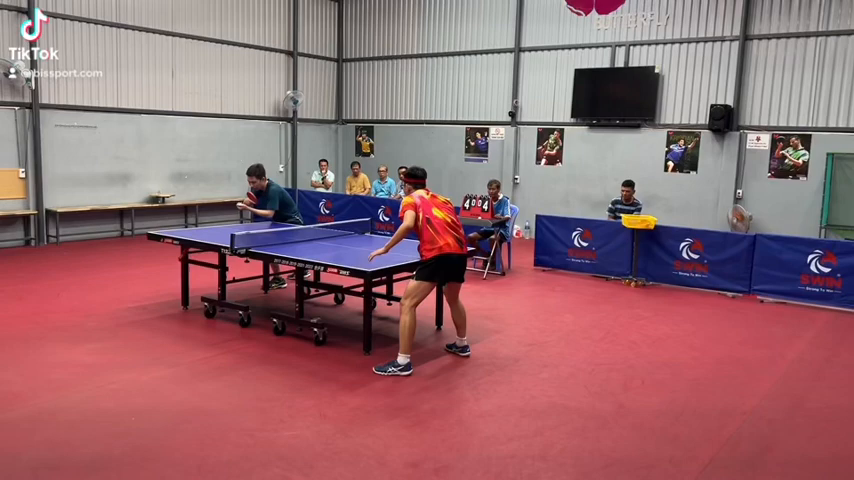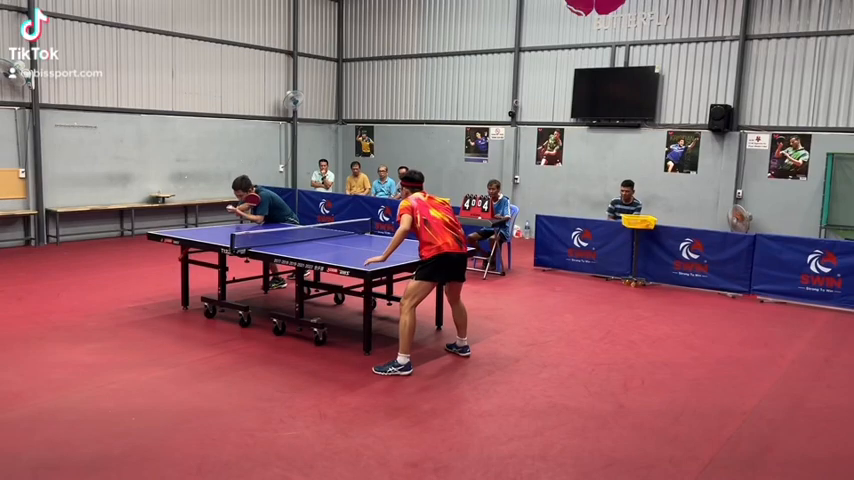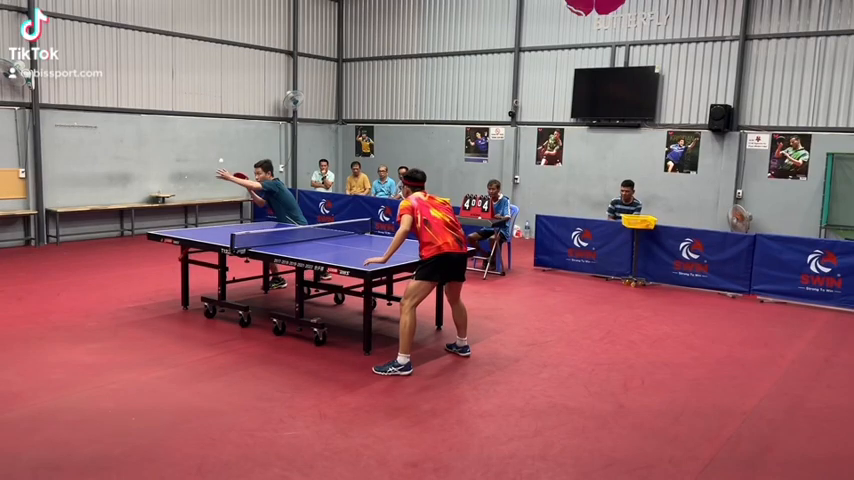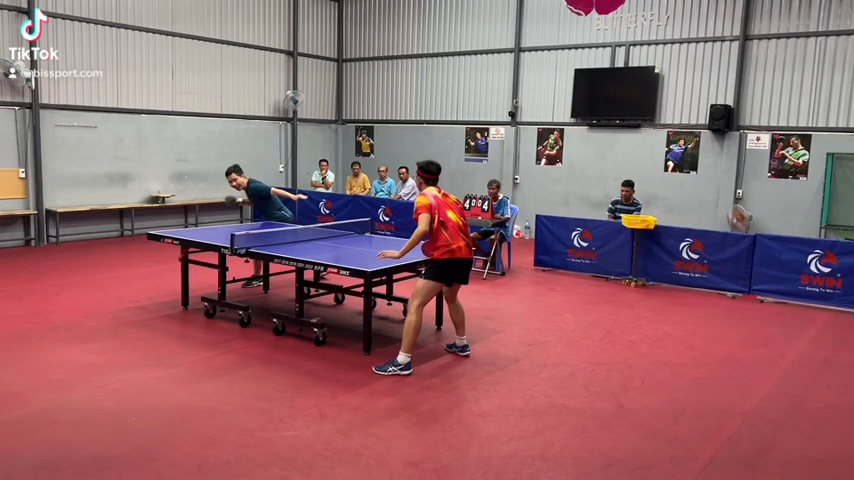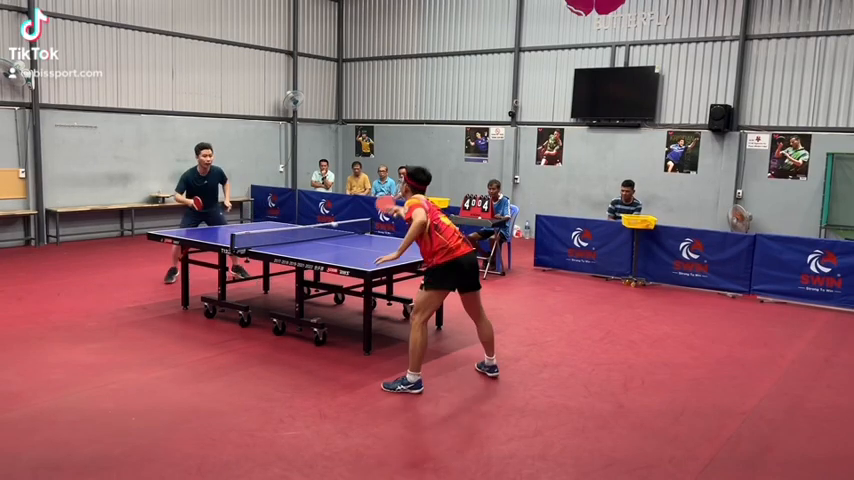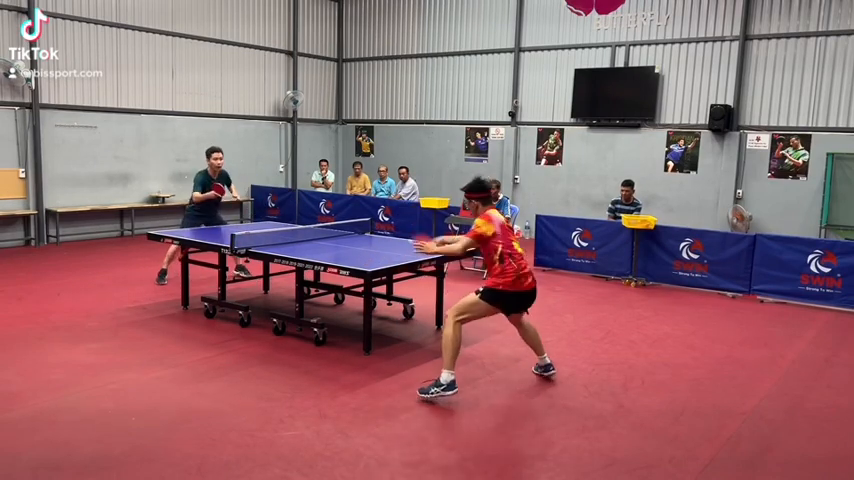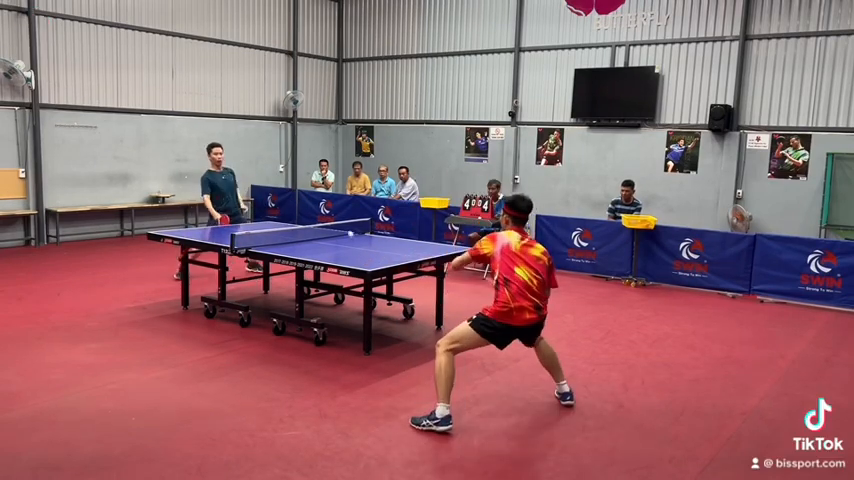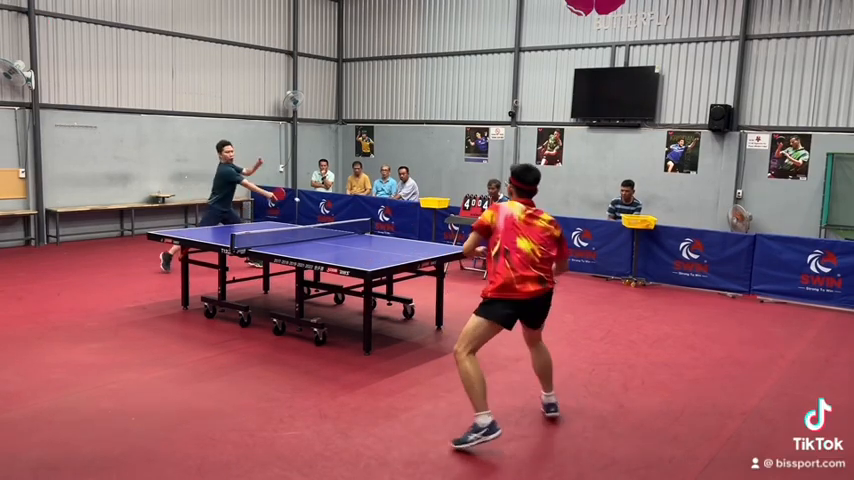
dt=0.7s
person 1, frame 1
left shoulder: (411, 200)
right shoulder: (443, 200)
left elbow: (408, 225)
left wrist: (385, 248)
left hip: (437, 256)
right hip: (459, 253)
left knee: (407, 304)
right knee: (453, 299)
left ankle: (403, 362)
right ankle: (462, 345)
person 1, frame 2
left shoulder: (408, 203)
right shoulder: (441, 201)
left elbow: (405, 228)
left wrist: (384, 256)
left hip: (438, 256)
right hip: (460, 252)
left knee: (407, 304)
right knee: (454, 299)
left ankle: (403, 362)
right ankle: (462, 345)
person 1, frame 3
left shoulder: (409, 202)
right shoulder: (441, 201)
left elbow: (404, 229)
left wrist: (384, 258)
left hip: (437, 256)
right hip: (460, 253)
left knee: (407, 304)
right knee: (454, 298)
left ankle: (403, 362)
right ankle: (462, 345)
person 1, frame 4
left shoulder: (424, 198)
right shoulder: (451, 198)
left elbow: (423, 229)
left wrist: (399, 253)
left hip: (446, 257)
right hip: (465, 255)
left knee: (415, 305)
right knee: (451, 298)
left ankle: (403, 361)
right ankle: (461, 344)
person 1, frame 5
left shoulder: (413, 202)
right shoulder: (428, 203)
left elbow: (420, 221)
left wrist: (398, 253)
right wrist: (401, 211)
left hip: (444, 263)
right hip: (467, 257)
left knee: (419, 319)
right knee: (478, 315)
left ankle: (413, 379)
right ankle: (490, 363)
person 1, frame 6
left shoulder: (486, 219)
right shoulder: (500, 218)
left elbow: (460, 248)
right elbow: (466, 240)
left wrist: (435, 249)
right wrist: (440, 241)
left hip: (505, 285)
right hip: (526, 285)
left knee: (453, 317)
right knee: (518, 321)
left ankle: (446, 381)
right ankle: (544, 363)
person 1, frame 7
left shoulder: (495, 240)
right shoulder: (542, 251)
left elbow: (459, 262)
right elbow: (546, 293)
left wrist: (454, 263)
left hip: (503, 316)
right hip: (534, 317)
left knee: (444, 347)
right knee: (538, 342)
left ankle: (442, 414)
right ankle: (564, 390)
person 1, frame 8
left shoulder: (498, 210)
right shoulder: (550, 222)
left elbow: (468, 249)
right elbow: (563, 266)
left wrist: (487, 249)
left hip: (504, 293)
right hip: (540, 292)
left knee: (463, 351)
right knee: (534, 341)
left ankle: (484, 423)
right ankle: (549, 401)
person 2, frame 1
left shoulder: (274, 190)
right shoulder: (257, 188)
left elbow: (269, 214)
right elbow: (245, 202)
left wrist: (249, 209)
right wrist: (248, 201)
left hip: (292, 221)
right hip: (281, 221)
left ankle: (278, 279)
person 2, frame 2
left shoulder: (263, 195)
left elbow: (259, 219)
right elbow: (238, 211)
left wrist: (238, 211)
right wrist: (248, 204)
left hip: (288, 223)
right hip: (275, 223)
left ankle: (277, 279)
person 2, frame 3
left shoulder: (274, 184)
right shoulder: (274, 186)
left elbow: (253, 185)
right elbow: (261, 204)
left wrist: (230, 177)
right wrist: (250, 191)
right hip: (299, 225)
left ankle: (277, 279)
person 2, frame 4
left shoulder: (254, 186)
right shoulder: (249, 188)
left elbow: (274, 191)
left wrist: (294, 196)
right wrist: (242, 202)
left hip: (282, 218)
left ankle: (257, 277)
person 2, frame 5
left shoulder: (217, 171)
right shoulder: (188, 176)
left elbow: (226, 183)
right elbow: (177, 196)
left wrist: (227, 199)
right wrist: (188, 201)
left hip: (213, 210)
right hip: (193, 212)
left ankle: (236, 267)
right ankle: (173, 269)
person 2, frame 6
left shoulder: (224, 174)
right shoulder: (200, 177)
left elbow: (230, 184)
right elbow: (196, 197)
left wrist: (234, 192)
right wrist: (208, 195)
left hip: (212, 213)
right hip: (194, 213)
left ankle: (239, 267)
right ankle: (163, 271)
person 2, frame 7
left shoulder: (230, 172)
right shoulder: (207, 177)
right elbow: (206, 199)
left wrist: (241, 203)
right wrist: (214, 214)
left hip: (235, 214)
right hip: (217, 215)
left ankle: (252, 263)
person 2, frame 8
left shoulder: (230, 166)
right shoulder: (225, 170)
left elbow: (247, 172)
right elbow: (246, 184)
left wrist: (257, 165)
right wrist: (266, 194)
left hip: (226, 208)
right hip: (215, 208)
right ankle: (168, 255)
